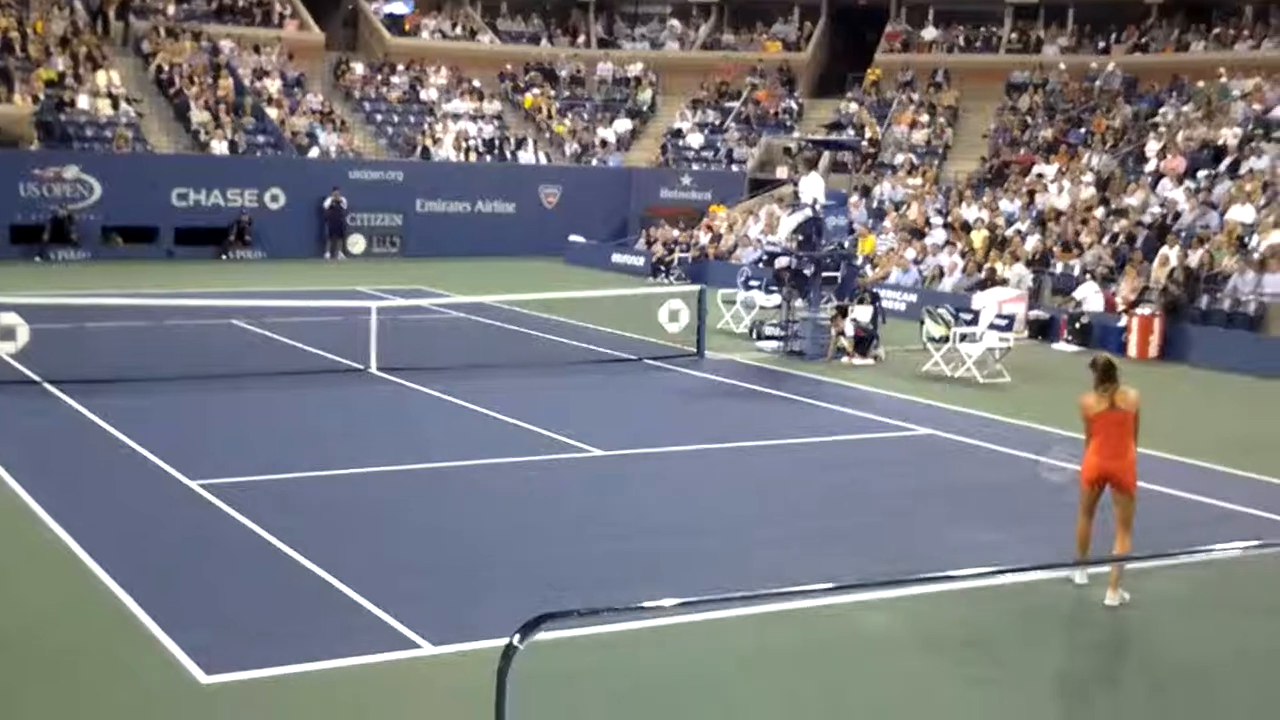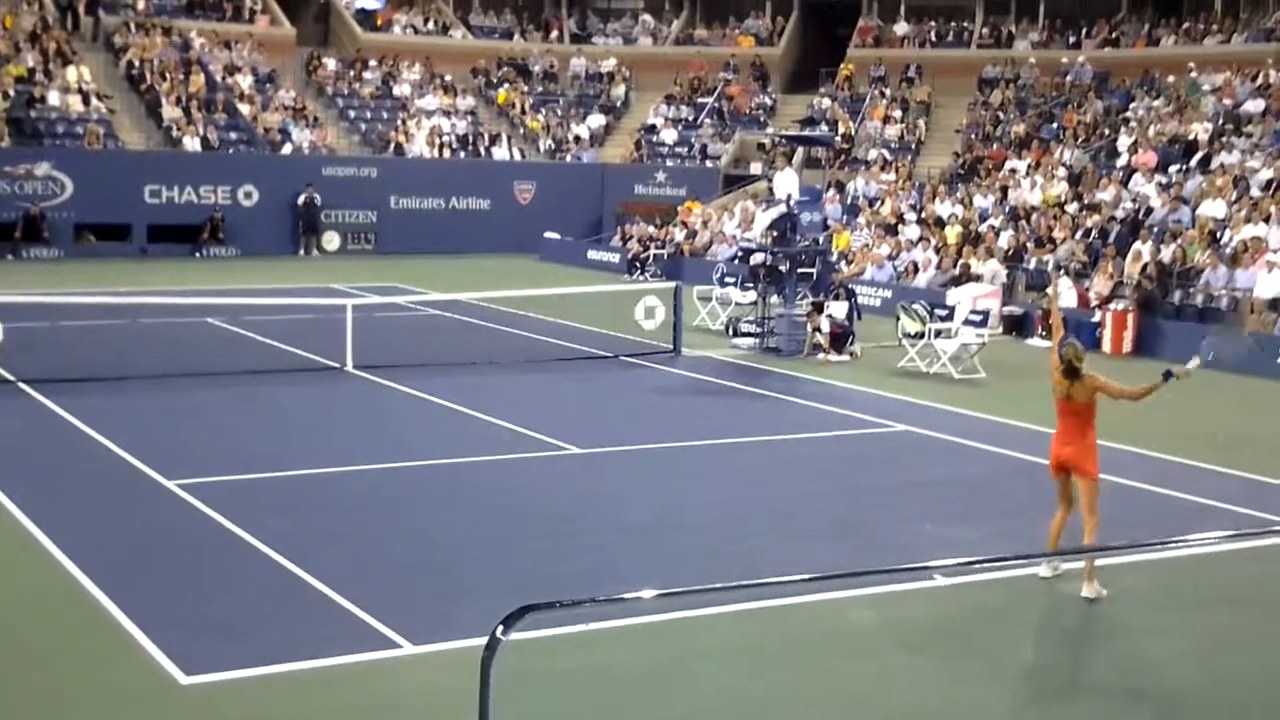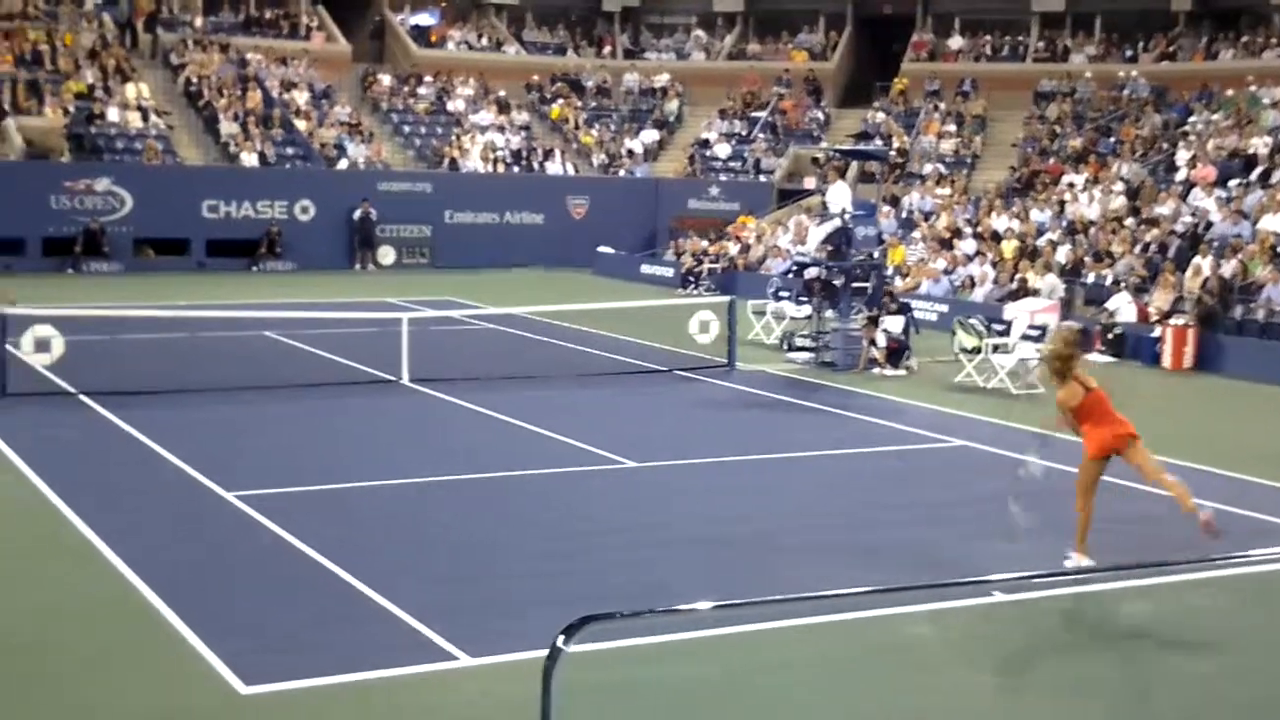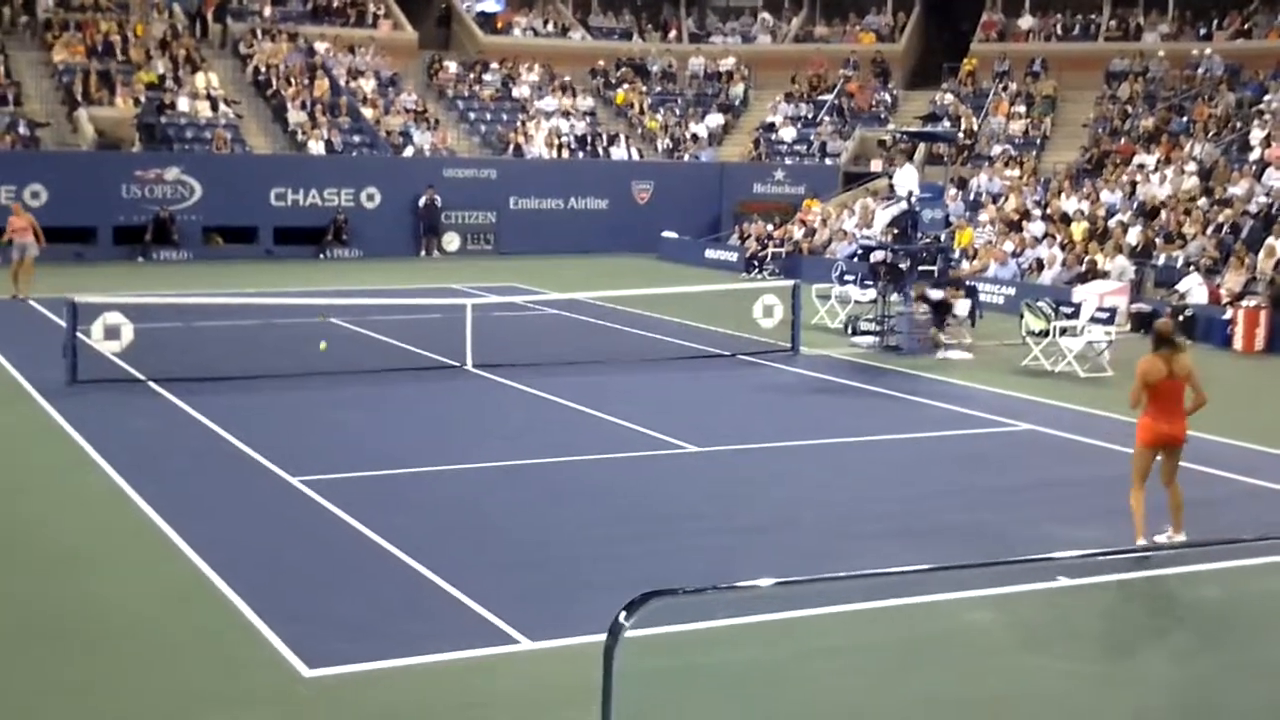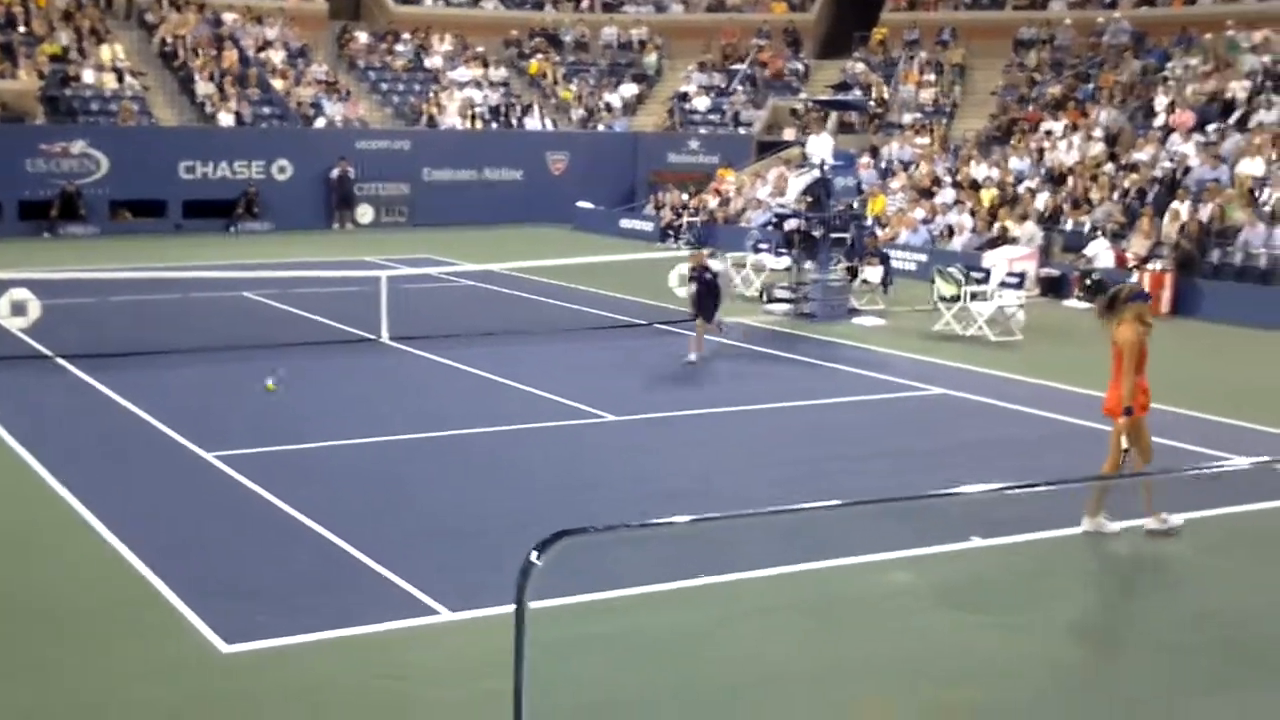
dt=1s
person 1, frame 1
left shoulder: (1087, 401)
right shoulder: (1133, 396)
left elbow: (1090, 436)
right elbow: (1133, 434)
left hip: (1096, 462)
right hip: (1123, 465)
left knee: (1085, 516)
right knee: (1124, 530)
left ankle: (1080, 569)
right ankle: (1113, 590)
person 1, frame 2
left shoulder: (1056, 375)
right shoulder: (1090, 382)
left elbow: (1055, 334)
right elbow: (1136, 394)
left wrist: (1053, 302)
right wrist: (1166, 377)
left hip: (1059, 451)
right hip: (1082, 454)
left knee: (1065, 507)
right knee: (1091, 521)
left ankle: (1049, 561)
right ankle: (1089, 582)
person 1, frame 3
left shoulder: (1061, 396)
right shoulder: (1080, 374)
left elbow: (1074, 428)
left hip: (1099, 438)
right hip: (1121, 430)
left knee: (1084, 499)
right knee: (1159, 477)
left ankle: (1081, 556)
right ankle: (1197, 511)
person 1, frame 4
left shoulder: (1146, 364)
right shoulder: (1184, 362)
left elbow: (1134, 404)
right elbow: (1201, 399)
right wrist: (1184, 413)
left hip: (1151, 428)
right hip: (1175, 428)
left knee: (1138, 487)
right knee: (1169, 482)
left ankle: (1140, 540)
right ankle: (1176, 533)
person 1, frame 5
left shoulder: (1124, 327)
right shoulder: (1131, 334)
left elbow: (1148, 328)
right elbow: (1128, 376)
left wrist: (1143, 319)
right wrist: (1126, 412)
left hip: (1131, 400)
right hip: (1126, 400)
left knee: (1144, 457)
right knee: (1117, 461)
left ankle: (1154, 517)
right ankle: (1092, 517)
